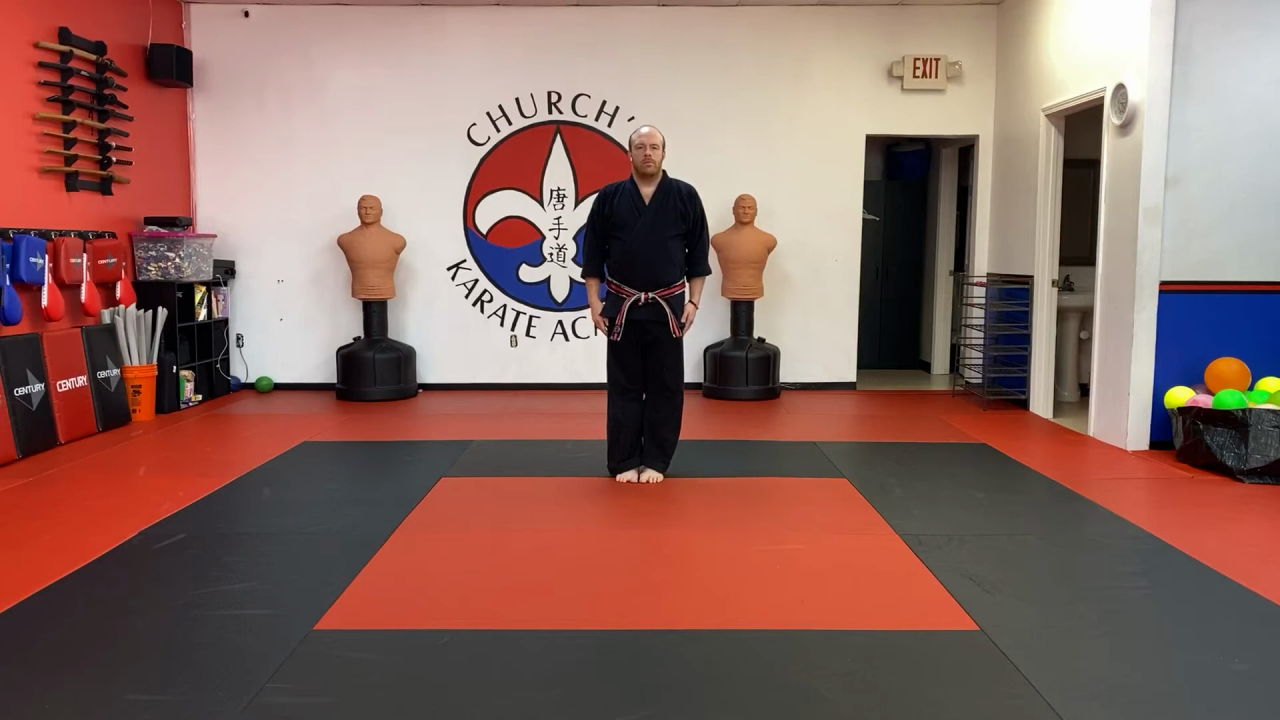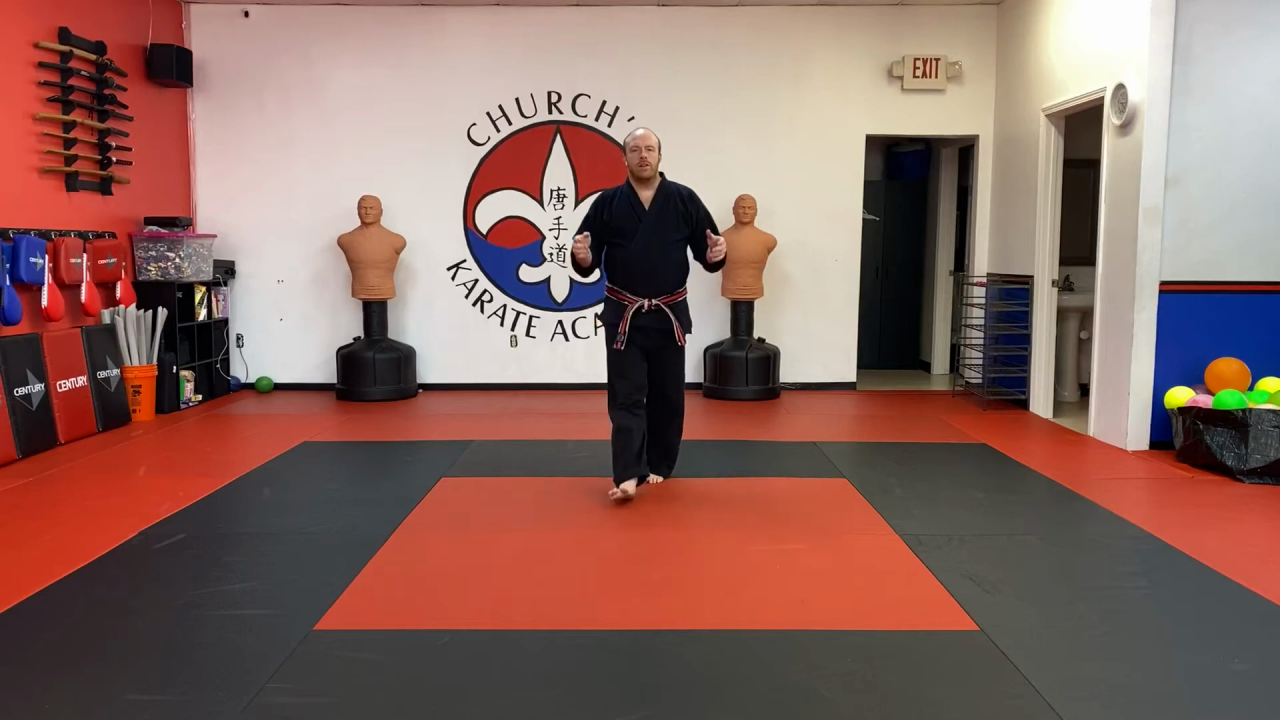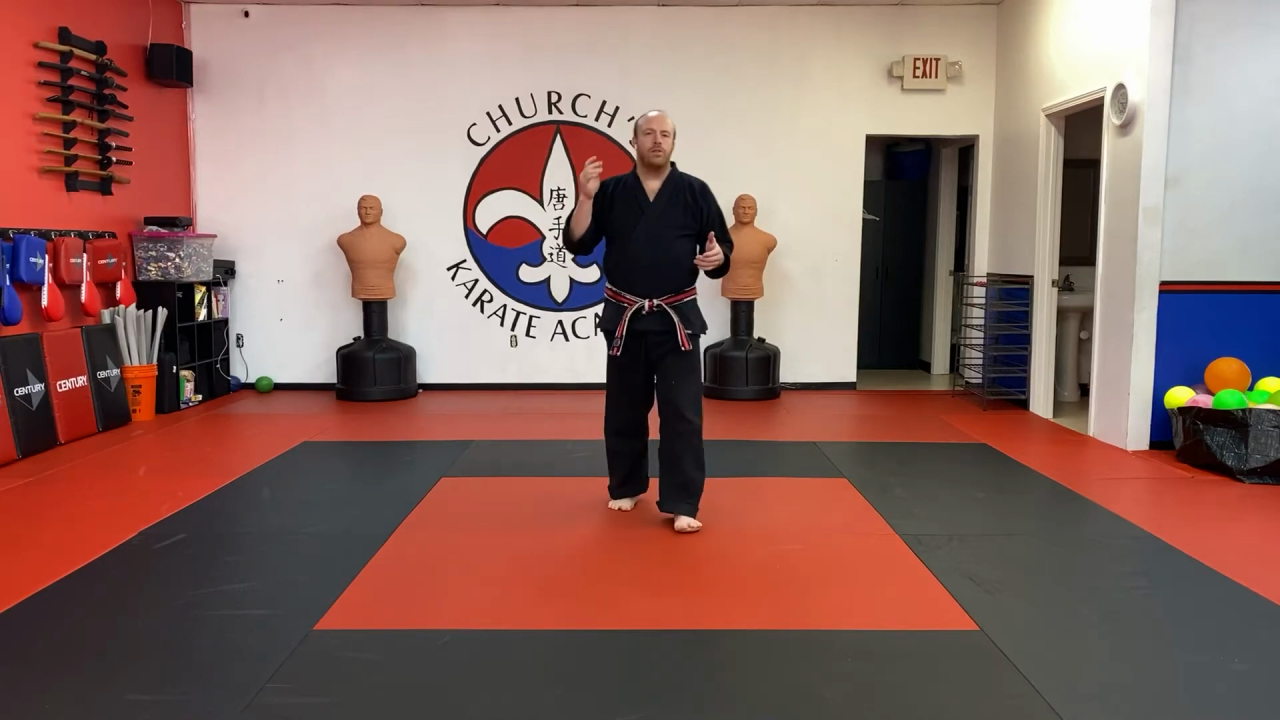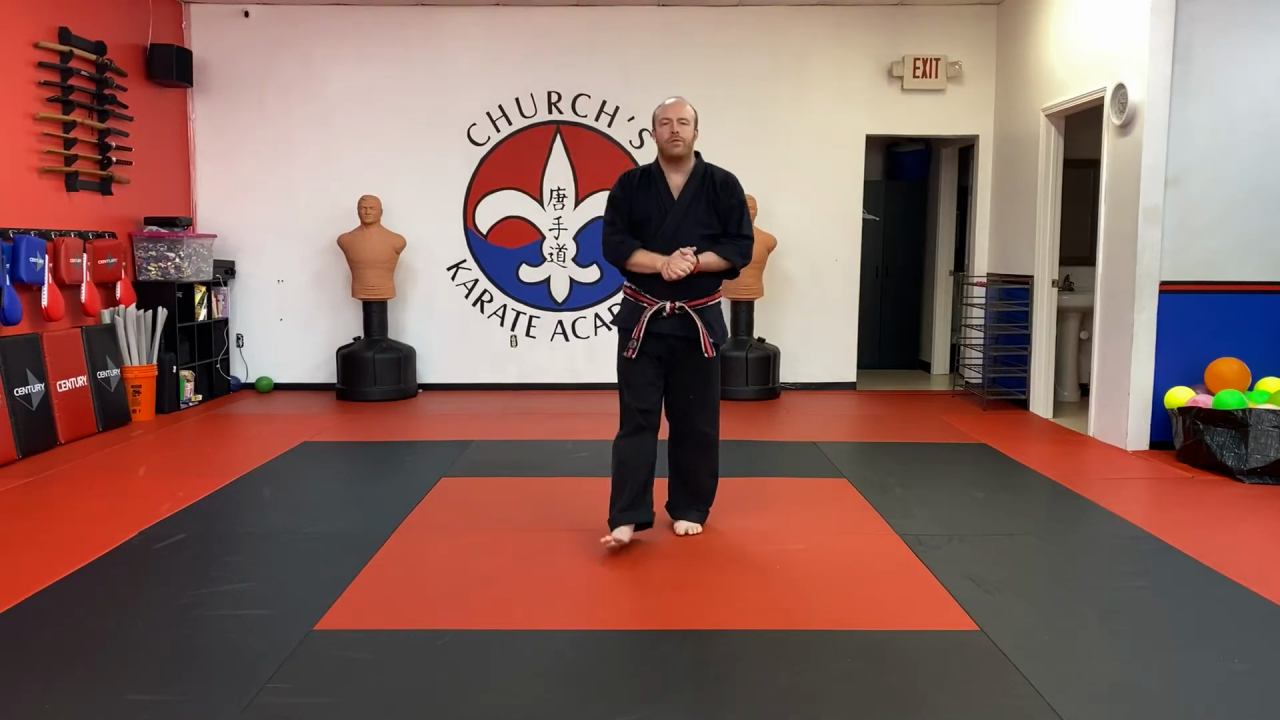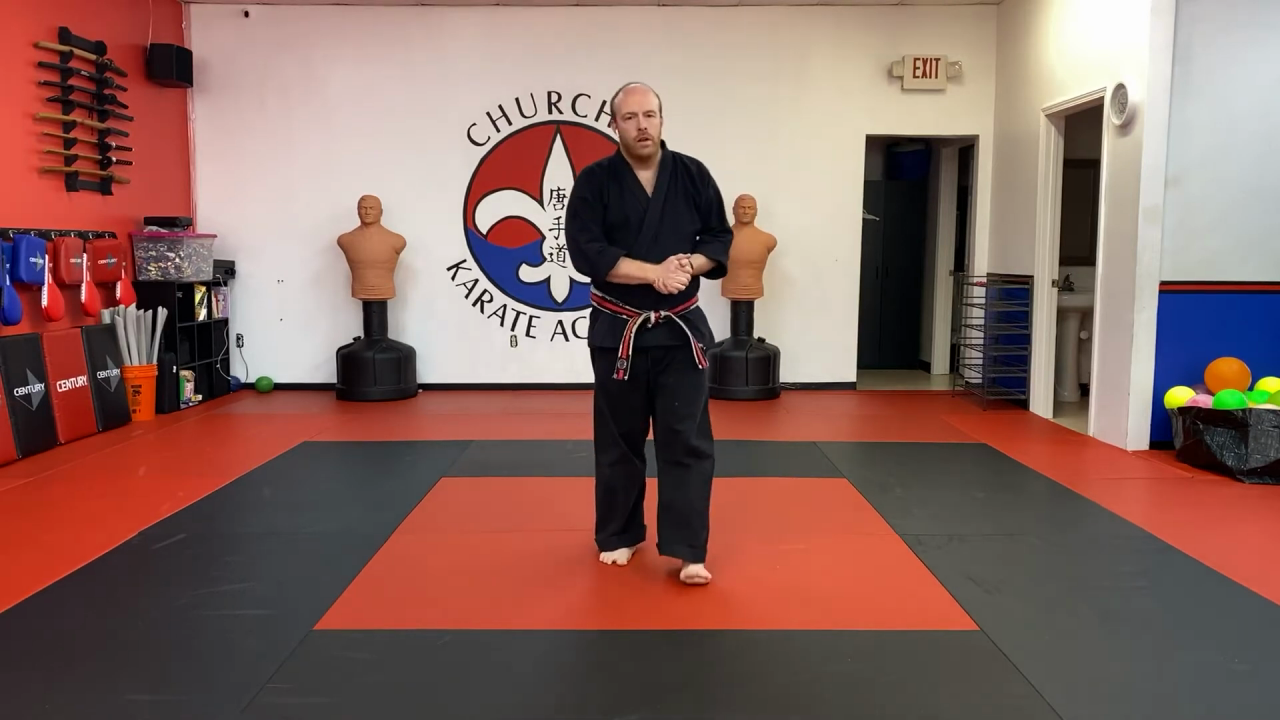
dt=1s
person 1, frame 1
left shoulder: (685, 196)
right shoulder: (609, 197)
left elbow: (698, 254)
right elbow: (593, 254)
left wrist: (693, 301)
right wrist: (595, 301)
left hip: (667, 306)
right hip: (622, 306)
left knee: (665, 388)
right knee: (624, 387)
left ankle: (656, 461)
right ankle: (625, 462)
person 1, frame 2
left shoulder: (684, 200)
right shoulder: (607, 203)
left elbow: (704, 249)
right elbow: (589, 262)
left wrist: (715, 253)
right wrist: (581, 257)
left hip: (669, 314)
right hip: (623, 315)
left knee: (667, 396)
right knee: (627, 396)
left ankle: (657, 465)
right ankle: (628, 475)
person 1, frame 3
left shoulder: (695, 192)
right shoulder: (611, 191)
left elbow: (721, 249)
right elbow: (578, 243)
left wrist: (716, 257)
right wrist: (586, 198)
left hip: (677, 317)
right hip: (625, 317)
left knee: (682, 412)
right knee: (624, 409)
left ankle: (682, 503)
right ankle: (626, 486)
person 1, frame 4
left shoulder: (722, 185)
right shoulder: (630, 185)
left elbow: (739, 248)
right elbow: (614, 245)
left wrist: (694, 263)
right wrist: (664, 263)
left hip: (697, 320)
right hip: (642, 319)
left knee: (695, 421)
right knee: (636, 417)
left ankle: (690, 509)
right ankle: (627, 517)
person 1, frame 5
left shoulder: (693, 175)
right shoulder: (595, 181)
left elbow: (719, 239)
right elbow: (586, 251)
left wrist: (689, 266)
right wrist: (652, 273)
left hip: (680, 328)
right hip: (618, 329)
left knee: (686, 439)
right knee: (619, 439)
left ankle: (686, 549)
right ankle: (619, 535)
